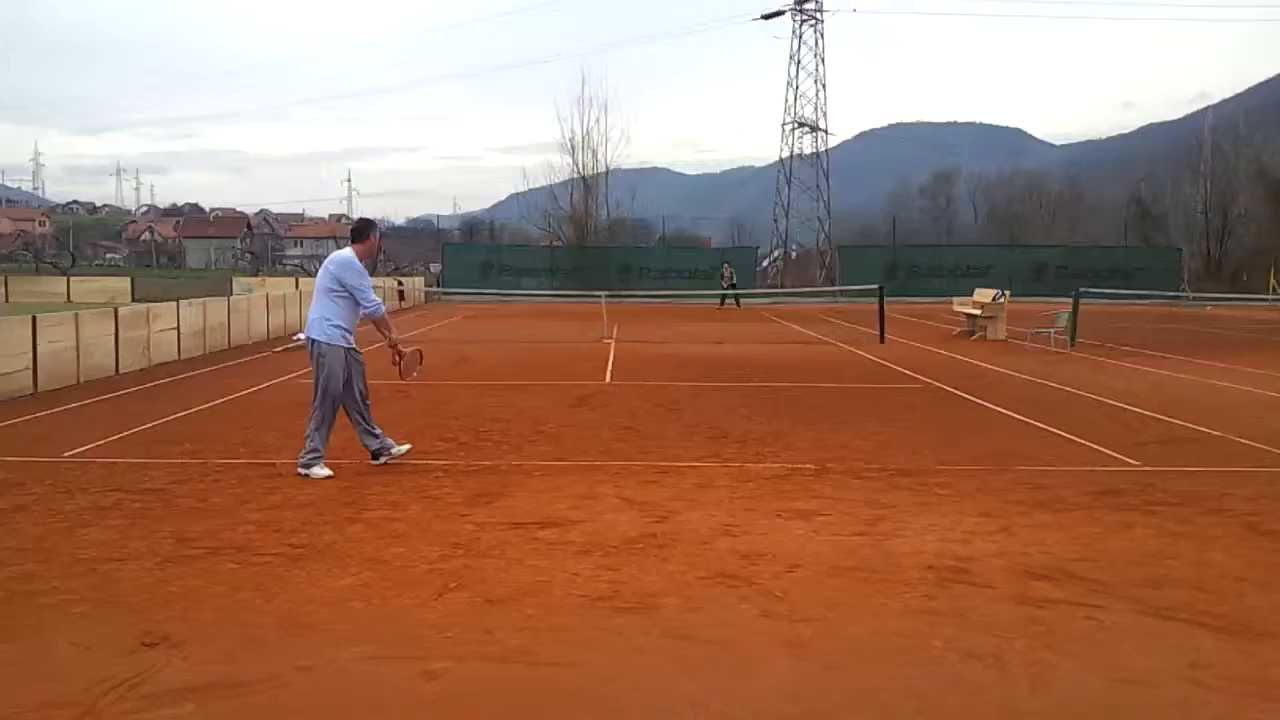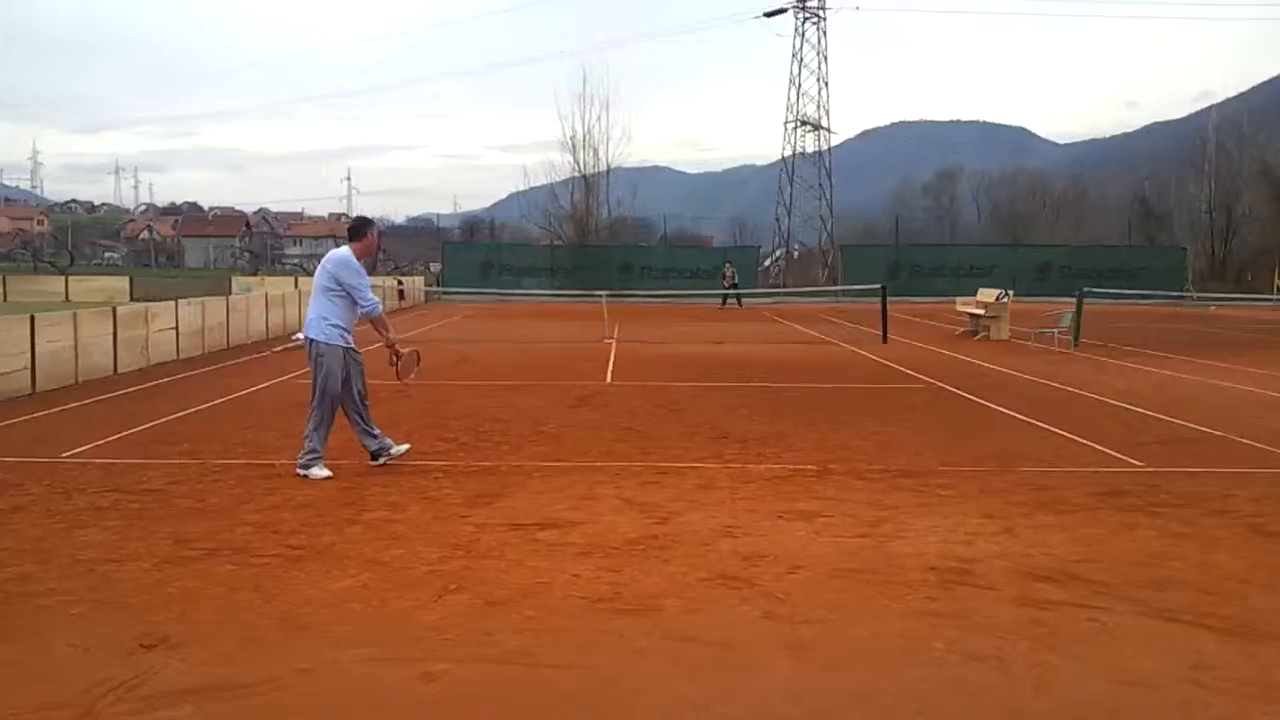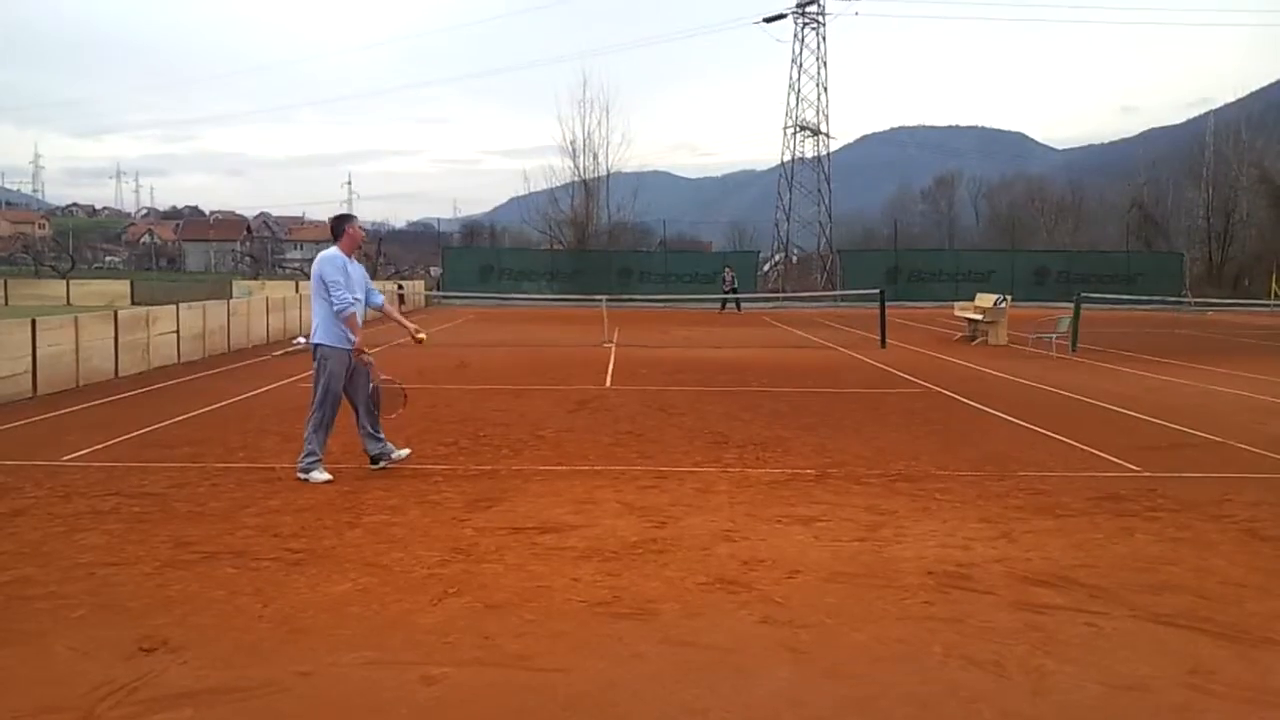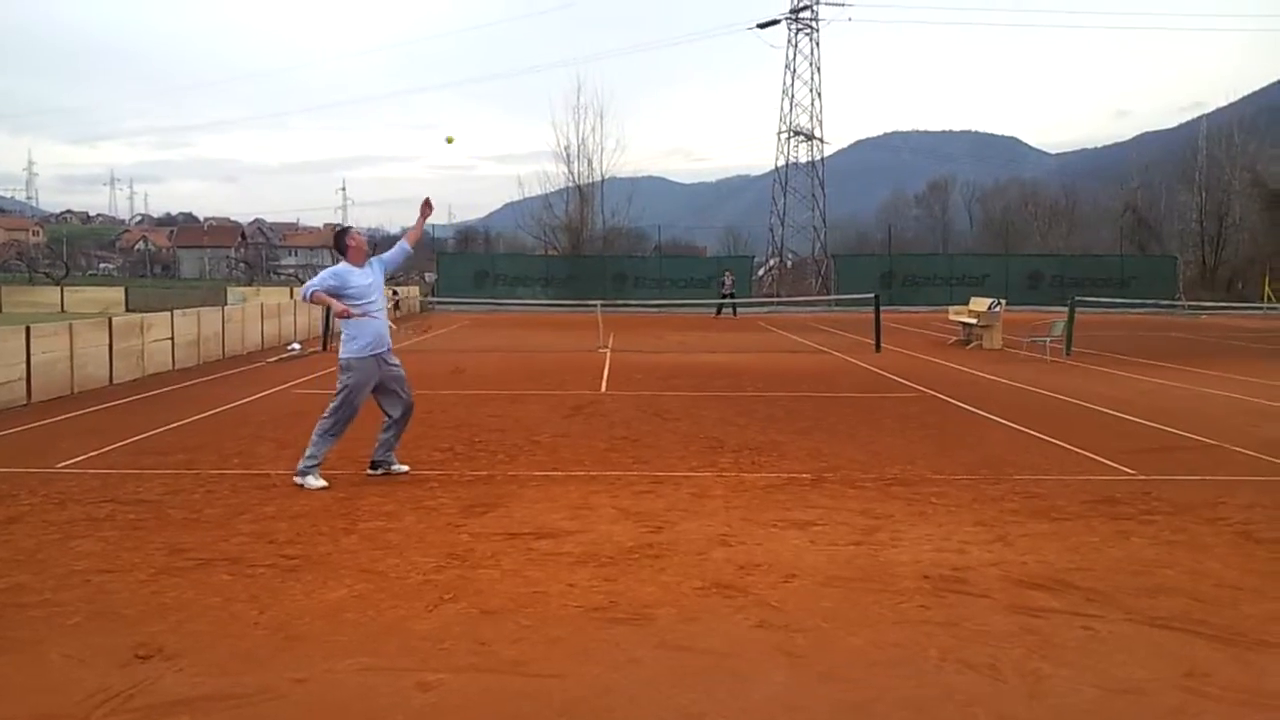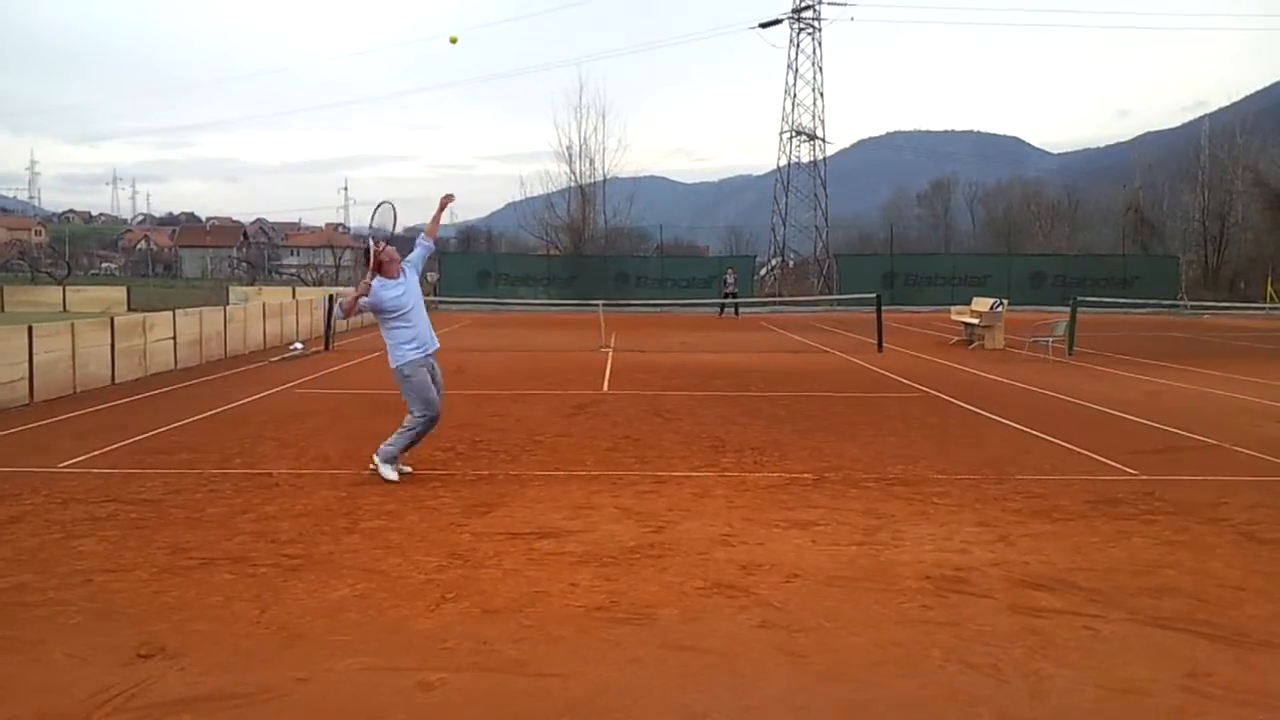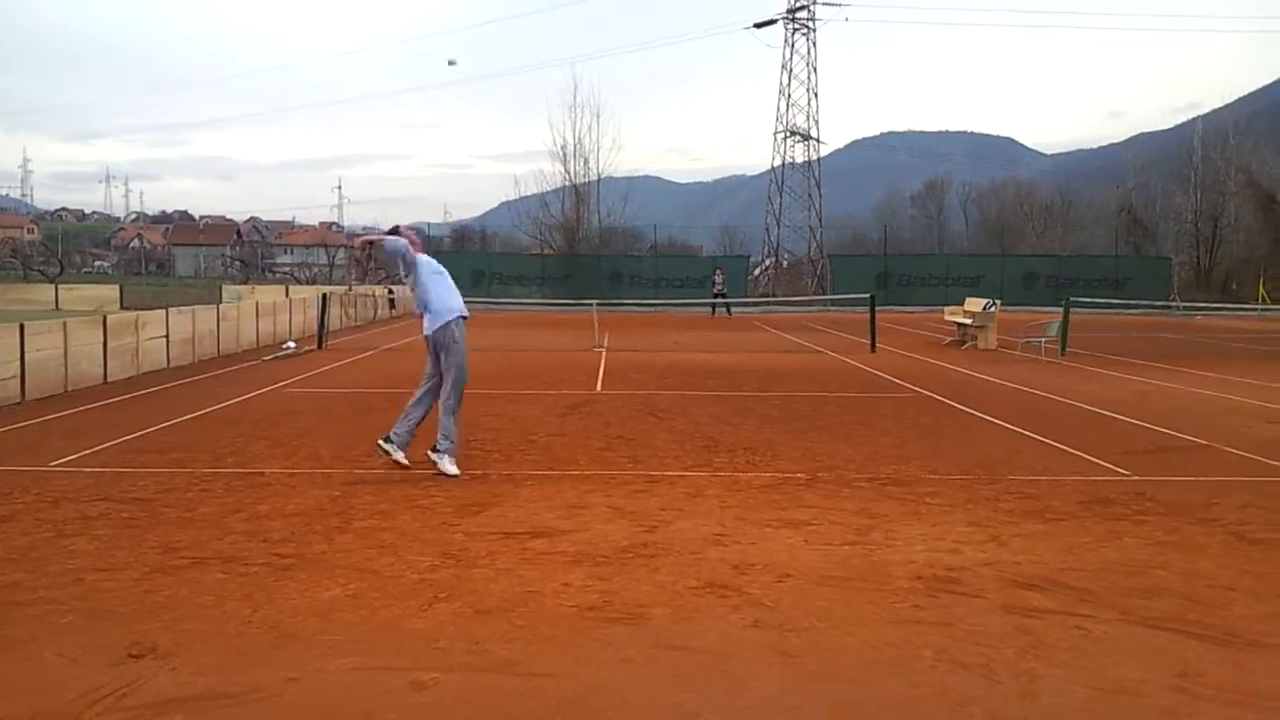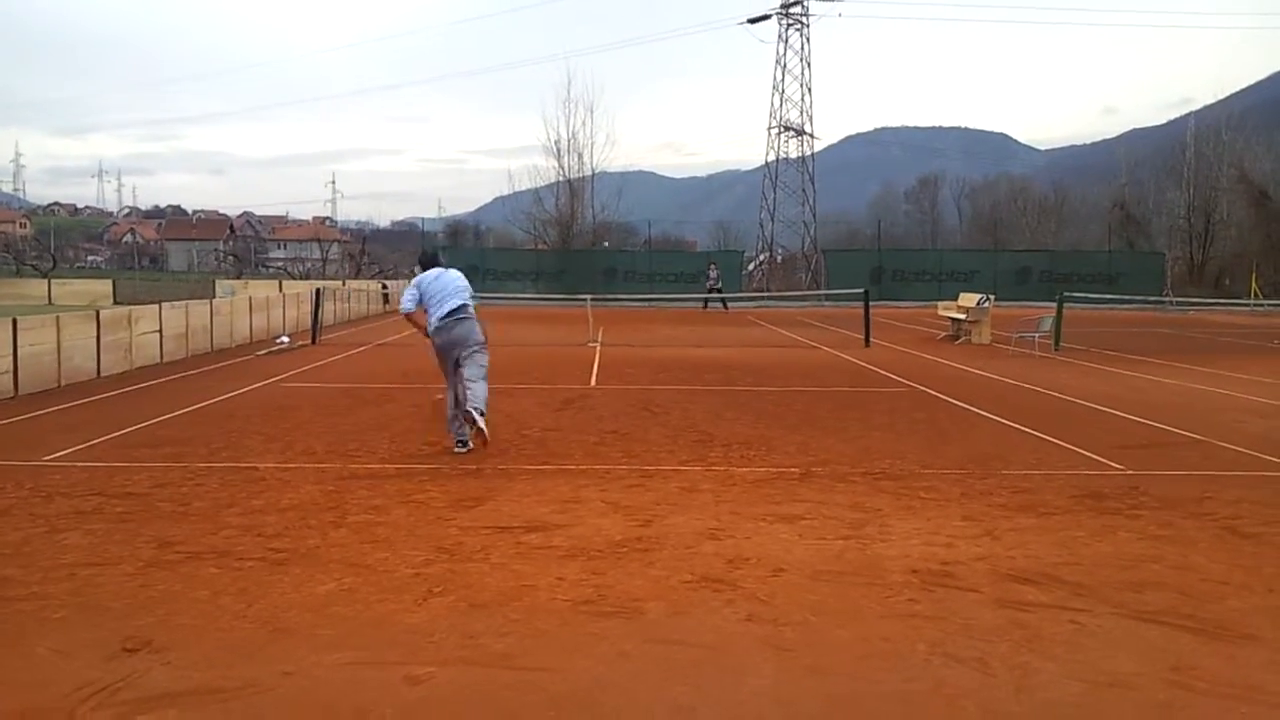
dt=0.3s
person 1, frame 1
left shoulder: (355, 264)
right shoulder: (345, 262)
left elbow: (371, 310)
right elbow: (373, 306)
left wrist: (390, 340)
right wrist: (392, 336)
left hip: (344, 341)
right hip: (326, 340)
left knee: (358, 398)
right knee: (328, 399)
left ankle: (379, 448)
right ankle: (310, 460)
person 1, frame 2
left shoulder: (352, 263)
right shoulder: (342, 260)
left elbow: (366, 309)
right elbow: (370, 305)
left wrist: (387, 339)
right wrist: (389, 333)
left hip: (342, 341)
right hip: (325, 339)
left knee: (356, 398)
right knee: (327, 399)
left ankle: (379, 448)
right ankle: (309, 461)
person 1, frame 3
left shoulder: (358, 268)
right shoulder: (329, 259)
left elbow: (378, 300)
right elbow: (341, 301)
left wrist: (405, 324)
right wrist: (358, 336)
left hip: (352, 347)
right hip: (331, 345)
left knee: (366, 398)
right knee: (326, 405)
left ankle: (379, 452)
right ankle: (309, 464)
person 1, frame 4
left shoulder: (376, 266)
right shoulder: (338, 274)
left elbow: (404, 247)
right elbow: (309, 290)
left wrist: (422, 218)
right wrist: (333, 304)
left hip: (384, 354)
right hip: (358, 358)
left knee: (403, 404)
right knee: (339, 415)
left ankle: (382, 461)
right ankle: (307, 469)
person 1, frame 5
left shoulder: (409, 269)
right shoulder: (374, 290)
left elbow: (426, 239)
right elbow: (343, 312)
left wrist: (440, 209)
right wrist: (358, 295)
left hip: (426, 356)
right hip: (407, 360)
left knee: (425, 414)
right knee: (427, 409)
left ankle: (389, 456)
right ankle: (386, 456)
person 1, frame 6
left shoulder: (423, 263)
right shoulder: (412, 260)
right elbow: (394, 242)
left hip: (438, 328)
right hip: (448, 325)
left knee: (429, 392)
right knee: (452, 392)
left ankle: (395, 440)
right ankle: (444, 452)
person 1, frame 7
left shoulder: (419, 281)
right shoulder: (458, 275)
left elbow: (407, 309)
left wrist: (426, 329)
left hip: (441, 334)
right hip: (466, 327)
left knee: (454, 385)
right knee: (475, 380)
left ankle: (461, 439)
right ankle: (475, 410)
